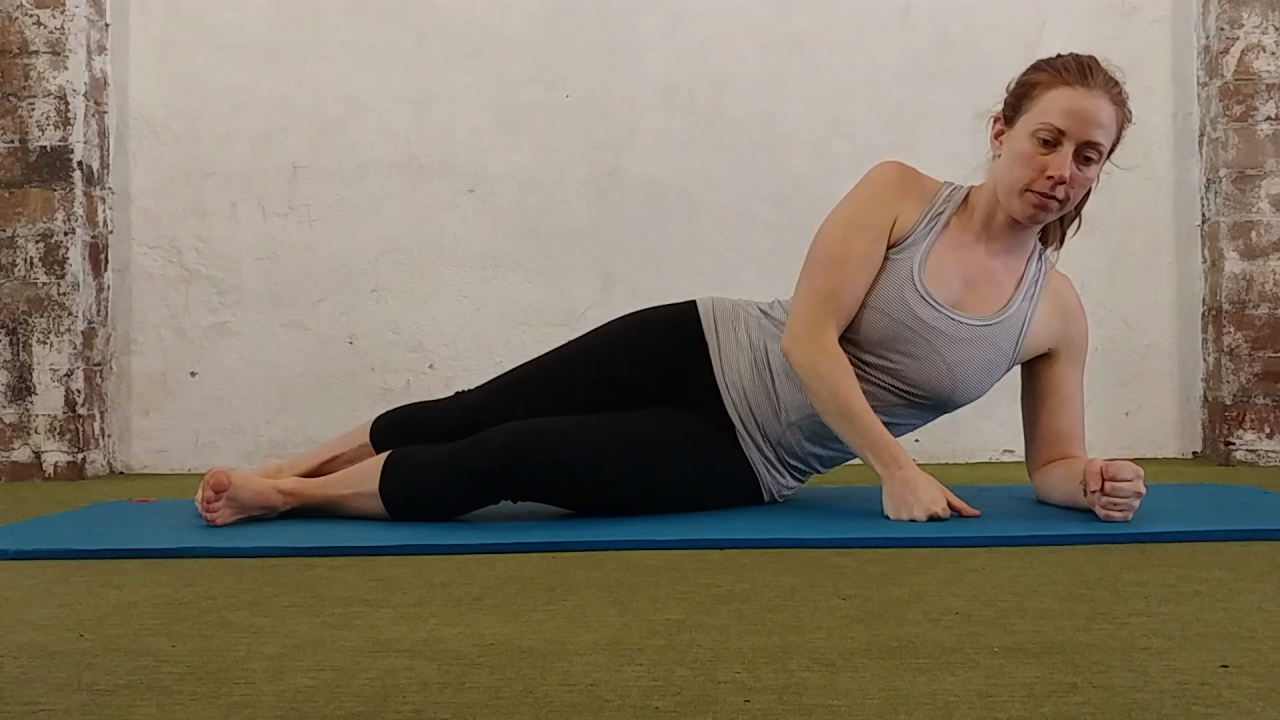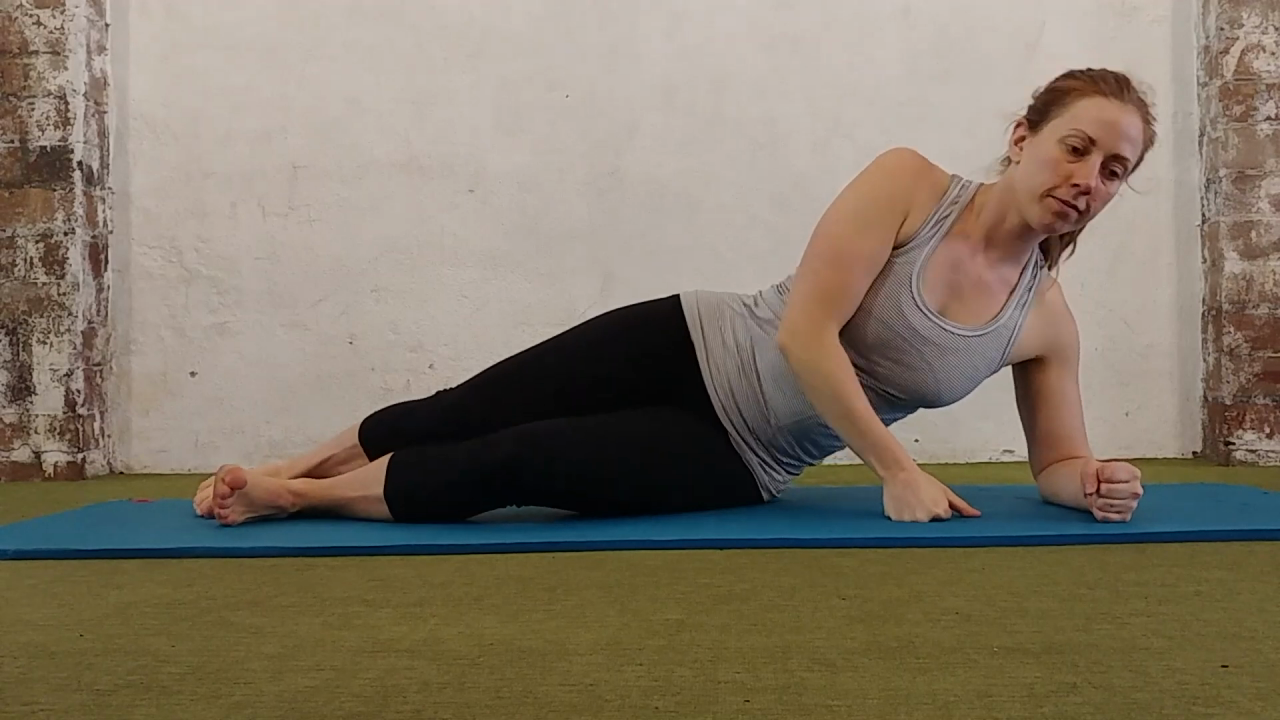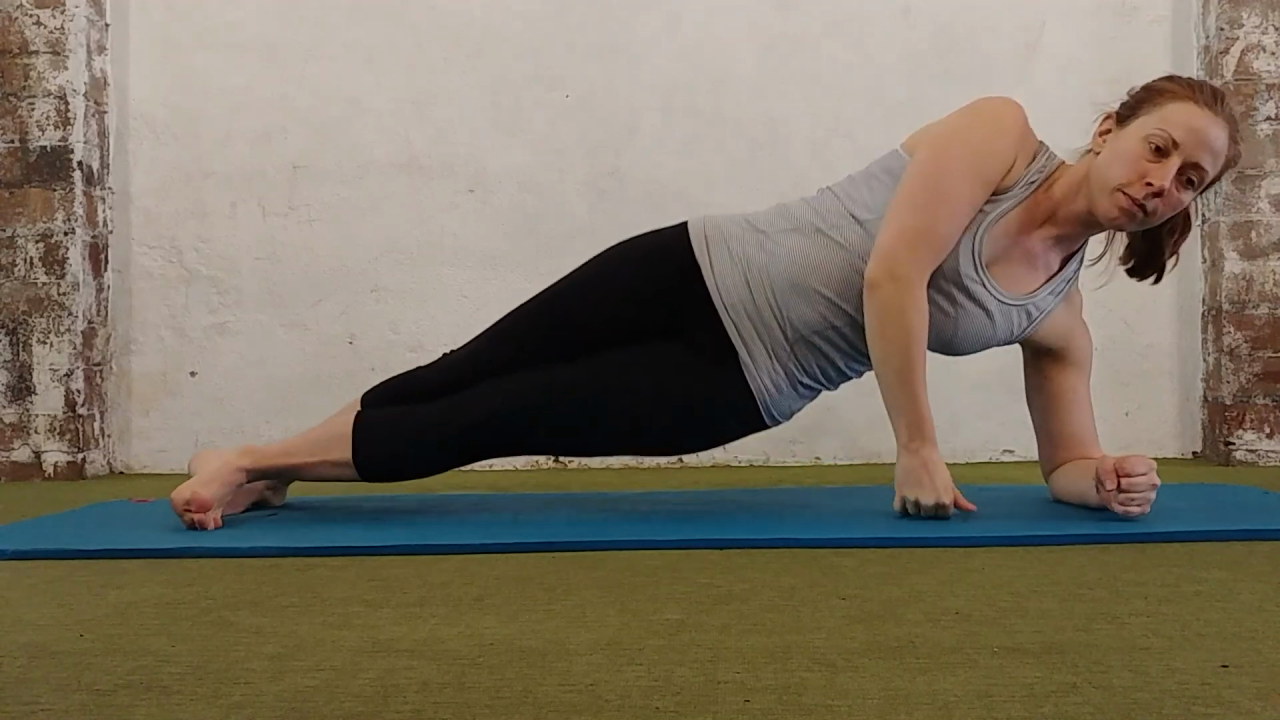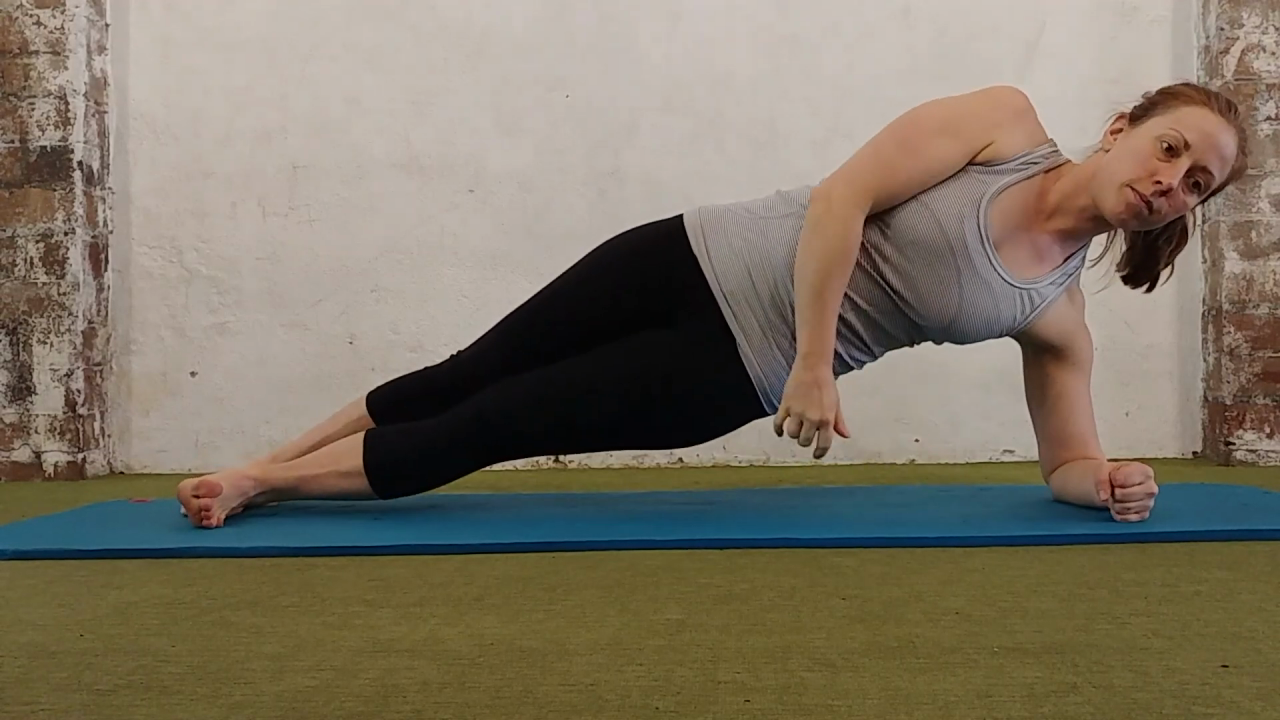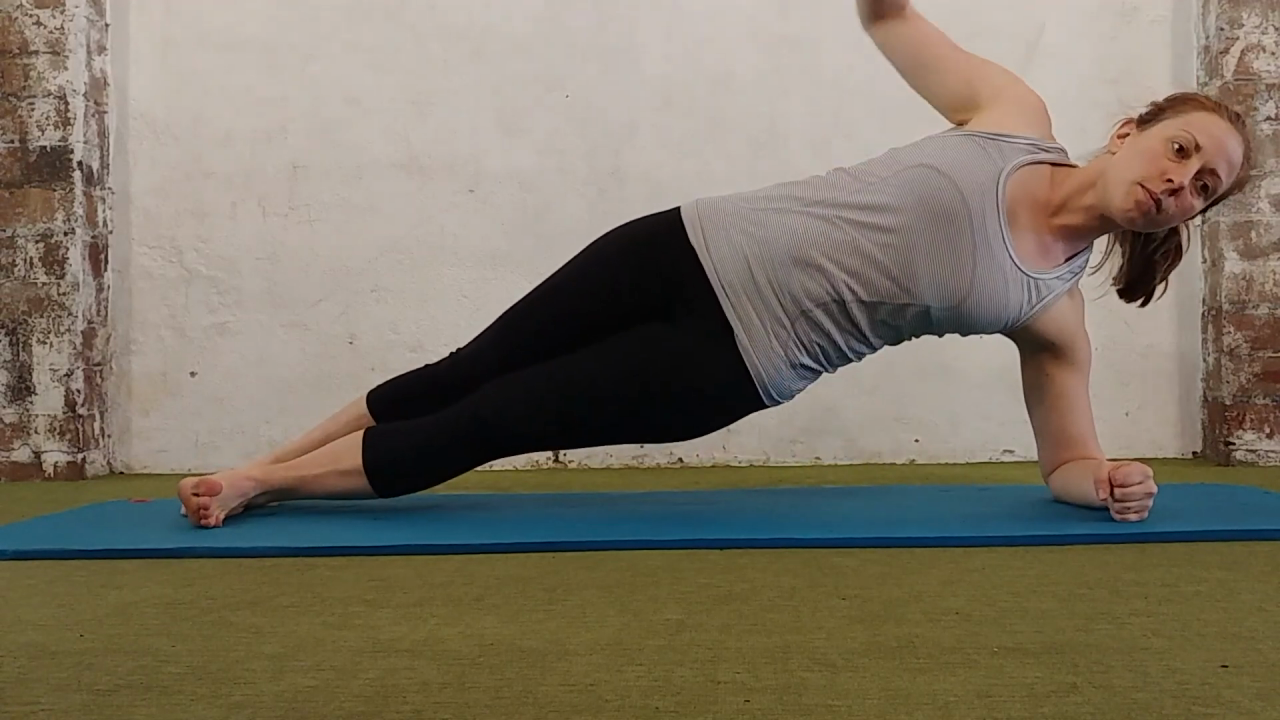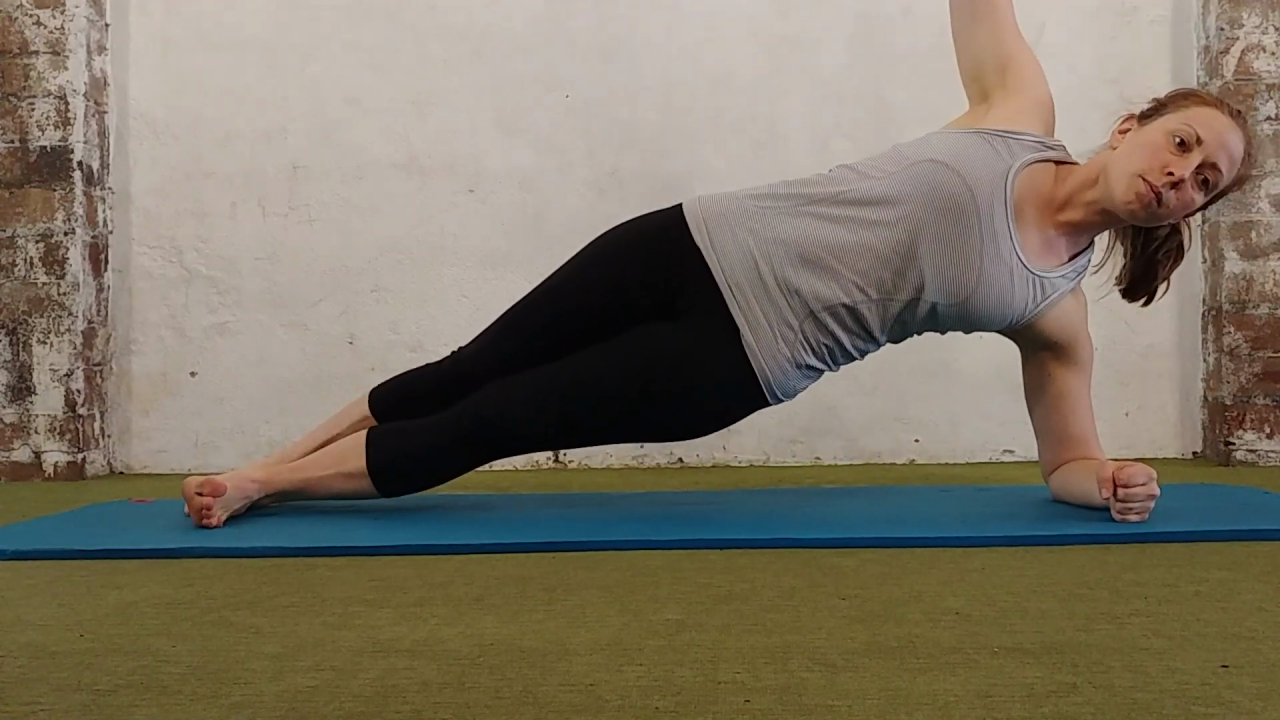
dt=0.5s
person 1, frame 1
left shoulder: (1056, 314)
right shoulder: (900, 192)
left elbow: (1051, 465)
right elbow: (808, 338)
left wrist: (1094, 481)
right wrist: (897, 470)
left hip: (743, 465)
right hip: (701, 350)
left knee: (507, 462)
right knee: (463, 418)
left ankle: (284, 496)
right ankle: (276, 478)
person 1, frame 2
left shoulder: (1046, 326)
right shoulder: (907, 181)
left elbow: (1056, 462)
right elbow: (804, 334)
left wrist: (1092, 482)
right wrist: (896, 473)
left hip: (737, 464)
right hip: (684, 347)
left knee: (506, 466)
right knee: (447, 418)
left ankle: (288, 495)
right ankle: (273, 481)
person 1, frame 3
left shoulder: (1061, 318)
right shoulder: (1001, 131)
left elbow: (1067, 463)
right elbow: (893, 276)
left wrist: (1111, 481)
right wrist: (917, 450)
left hip: (739, 385)
right hip: (695, 272)
left knee: (480, 424)
right knee: (452, 381)
left ankle: (260, 470)
right ankle: (252, 464)
person 1, frame 4
left shoulder: (1060, 319)
right shoulder: (1007, 122)
left elbow: (1067, 462)
right elbow: (838, 196)
left wrist: (1110, 482)
right wrist: (819, 360)
left hip: (732, 372)
right hip: (696, 260)
left knee: (485, 431)
right knee: (462, 378)
left ankle: (260, 487)
right ankle: (253, 473)
person 1, frame 5
left shoulder: (1055, 314)
right shoulder: (1015, 117)
left elbow: (1068, 461)
left wrist: (1109, 480)
left hip: (730, 364)
right hip: (692, 249)
left knee: (477, 429)
right knee: (461, 377)
left ankle: (261, 489)
right ankle: (255, 471)
person 1, frame 6
left shoulder: (1056, 312)
right shoulder: (1022, 109)
left elbow: (1067, 459)
left wrist: (1112, 483)
left hip: (732, 360)
right hip: (696, 247)
left knee: (482, 429)
right knee: (461, 374)
left ankle: (257, 489)
right ankle: (256, 471)
